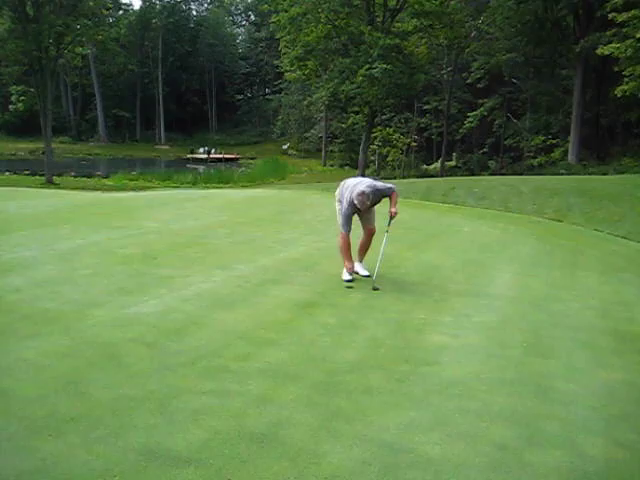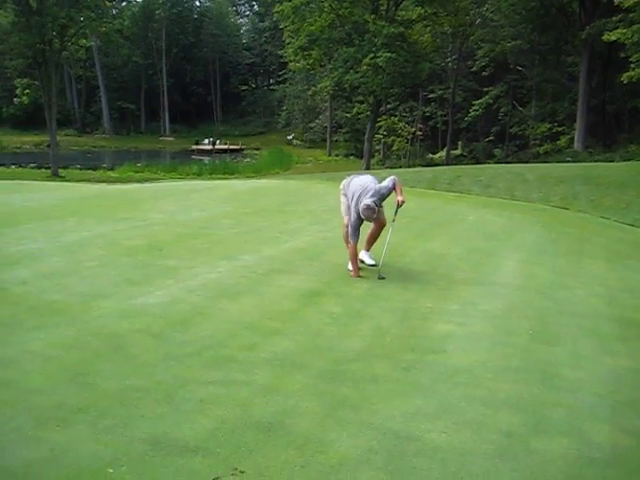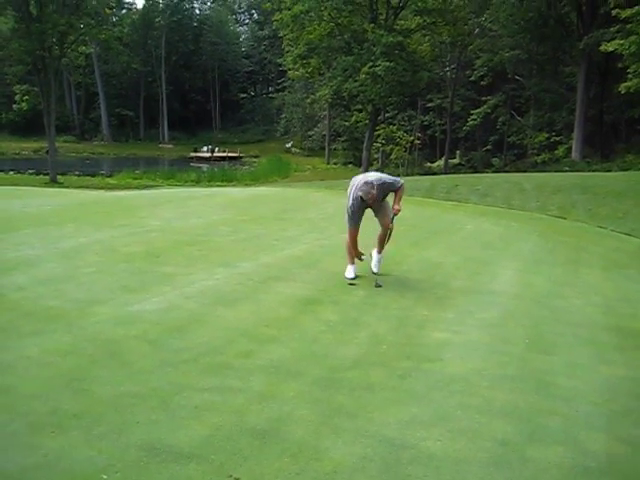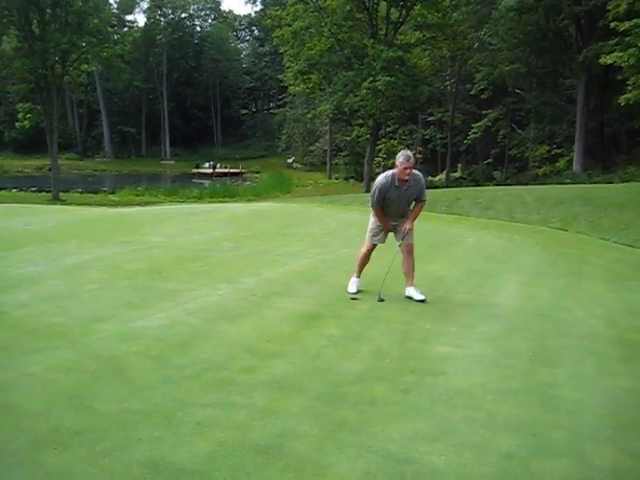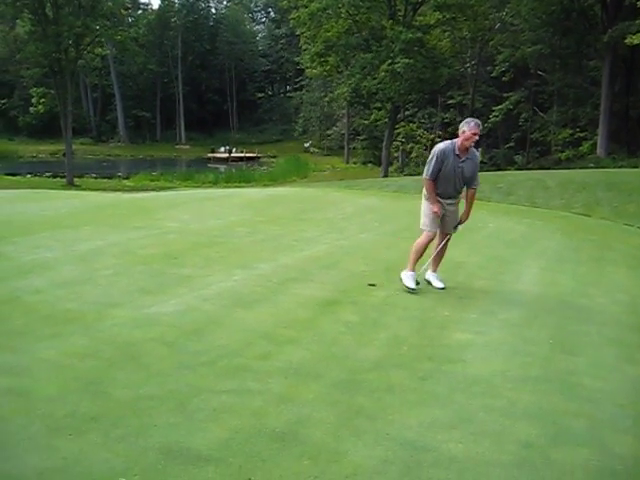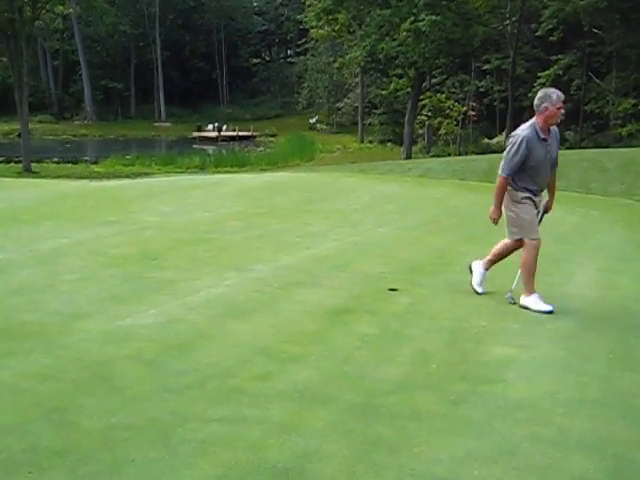
dt=0.4s
person 1, frame 1
left shoulder: (376, 188)
right shoulder: (347, 205)
left elbow: (393, 190)
right elbow: (345, 234)
left wrist: (393, 206)
right wrist: (348, 261)
left hip: (365, 199)
right hip: (343, 195)
left knee: (370, 230)
right knee: (343, 231)
left ankle: (359, 264)
right ankle: (346, 266)
person 1, frame 2
left shoulder: (380, 193)
right shoulder: (356, 215)
left elbow: (394, 179)
right elbow: (352, 244)
left wrist: (399, 195)
right wrist: (355, 269)
right hip: (348, 187)
left knee: (381, 223)
right knee: (347, 223)
left ankle: (365, 252)
right ankle: (351, 260)
person 1, frame 3
left shoulder: (384, 182)
right shoulder: (354, 202)
left elbow: (400, 184)
right elbow: (352, 228)
left wrist: (397, 204)
right wrist: (355, 251)
left hip: (379, 198)
right hip: (359, 200)
left knee: (388, 226)
right knee: (353, 230)
left ankle: (377, 253)
right ankle: (351, 265)
person 1, frame 4
left shoulder: (419, 180)
right shoulder: (383, 181)
left elbow: (421, 202)
right elbow: (375, 206)
left wrist: (410, 221)
right wrist: (385, 225)
left hip: (404, 218)
right hip: (382, 217)
left knee: (408, 248)
right knee: (369, 246)
left ankle: (410, 288)
right ankle: (356, 278)
person 1, frame 5
left shoulder: (474, 157)
right shoulder: (441, 150)
left elbow: (472, 186)
right elbow: (428, 178)
left wrist: (467, 210)
right wrist: (433, 203)
left hip: (453, 201)
right hip: (432, 199)
left knee: (445, 237)
right knee: (429, 235)
left ankle: (432, 273)
right ankle: (408, 271)
person 1, frame 6
left shoulder: (554, 133)
right shoulder: (524, 136)
left elbow: (552, 168)
right elbow: (504, 173)
left wrist: (551, 197)
right wrist: (497, 206)
left hip: (535, 196)
right hip: (518, 196)
left knee: (517, 239)
right knee: (532, 241)
left ankle: (482, 266)
right ankle: (528, 296)
